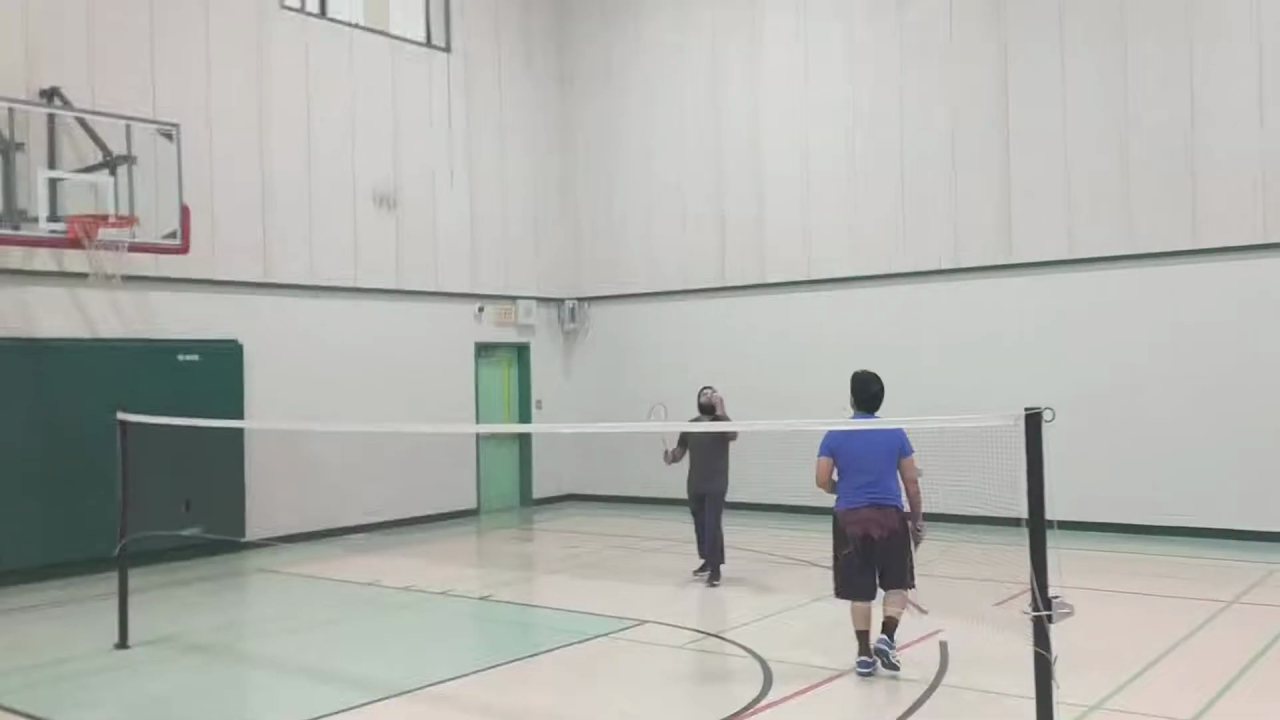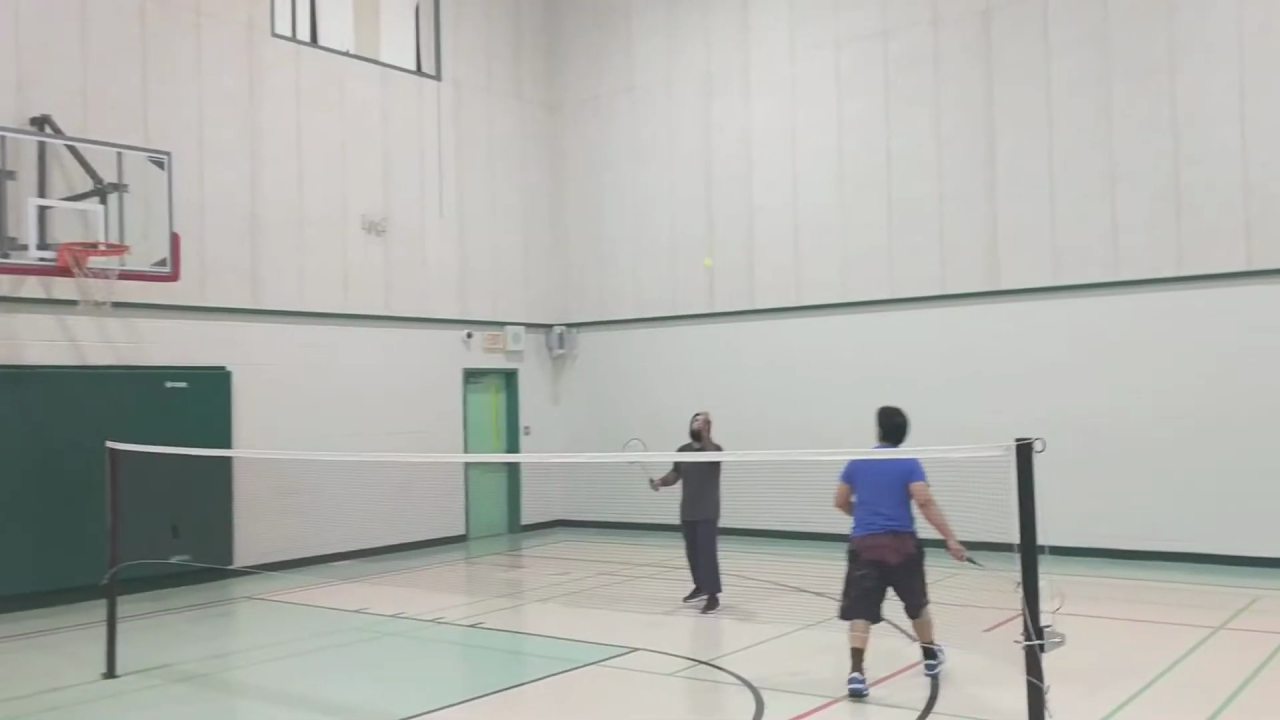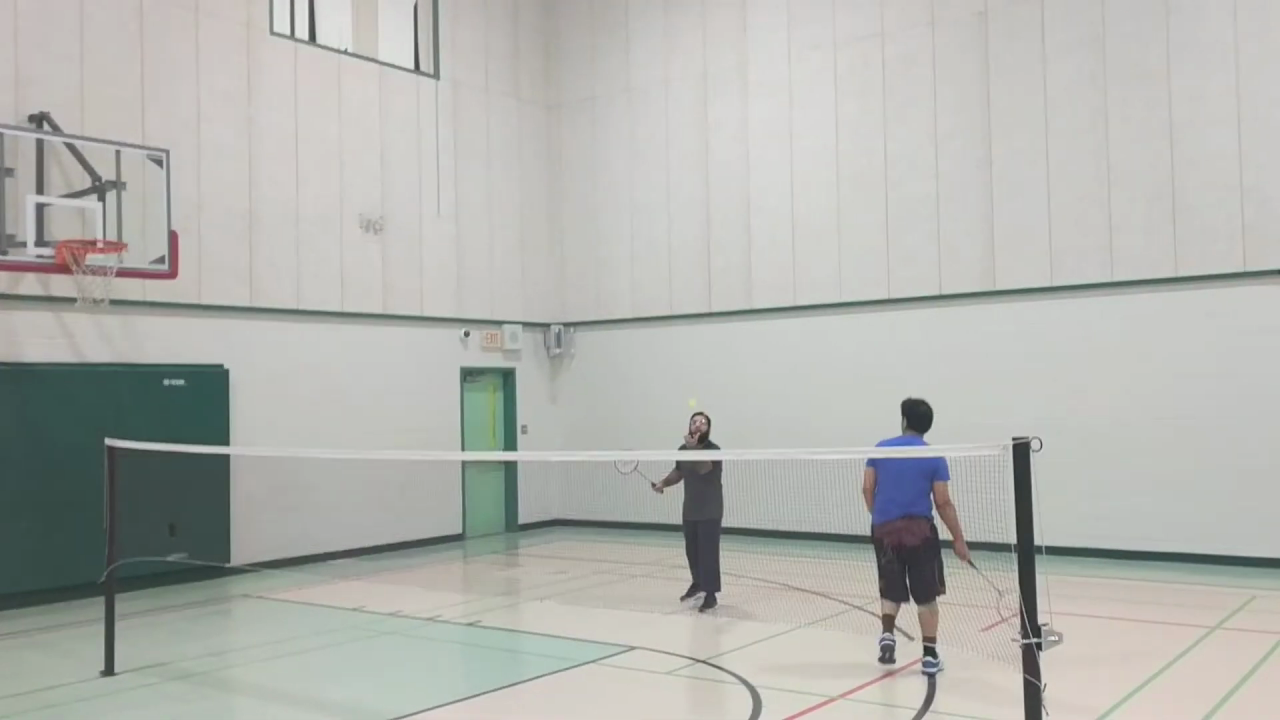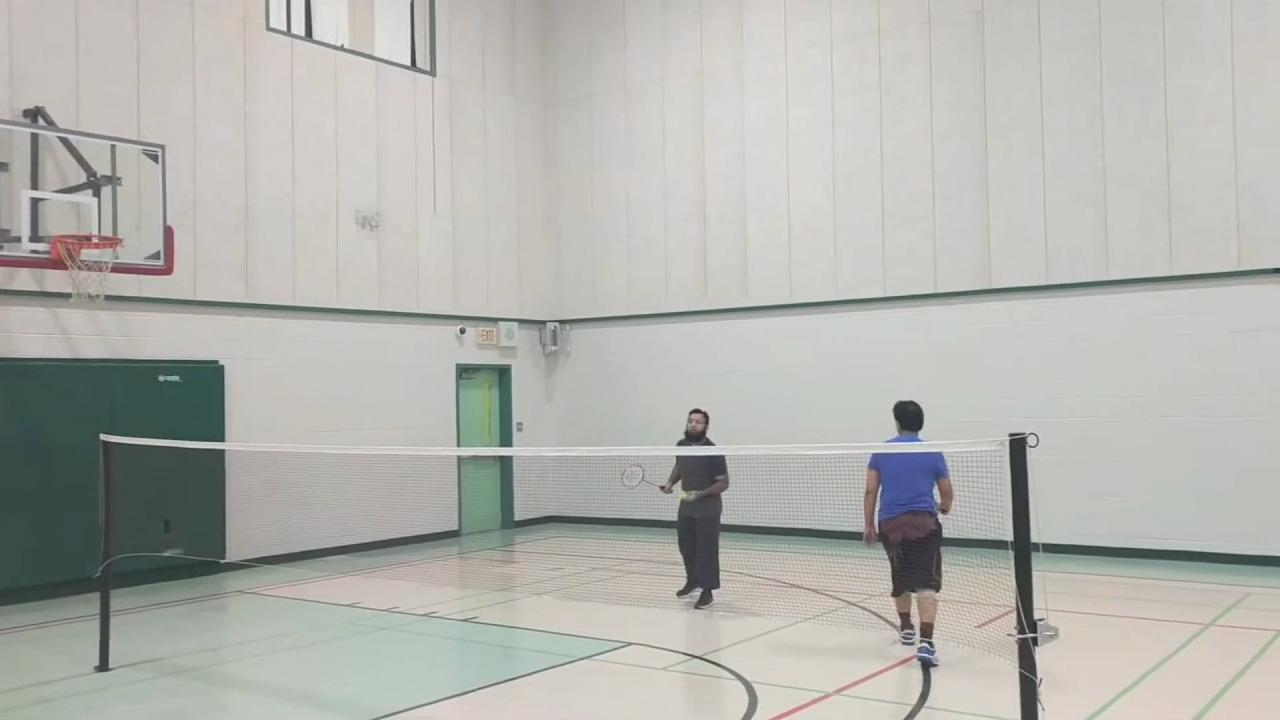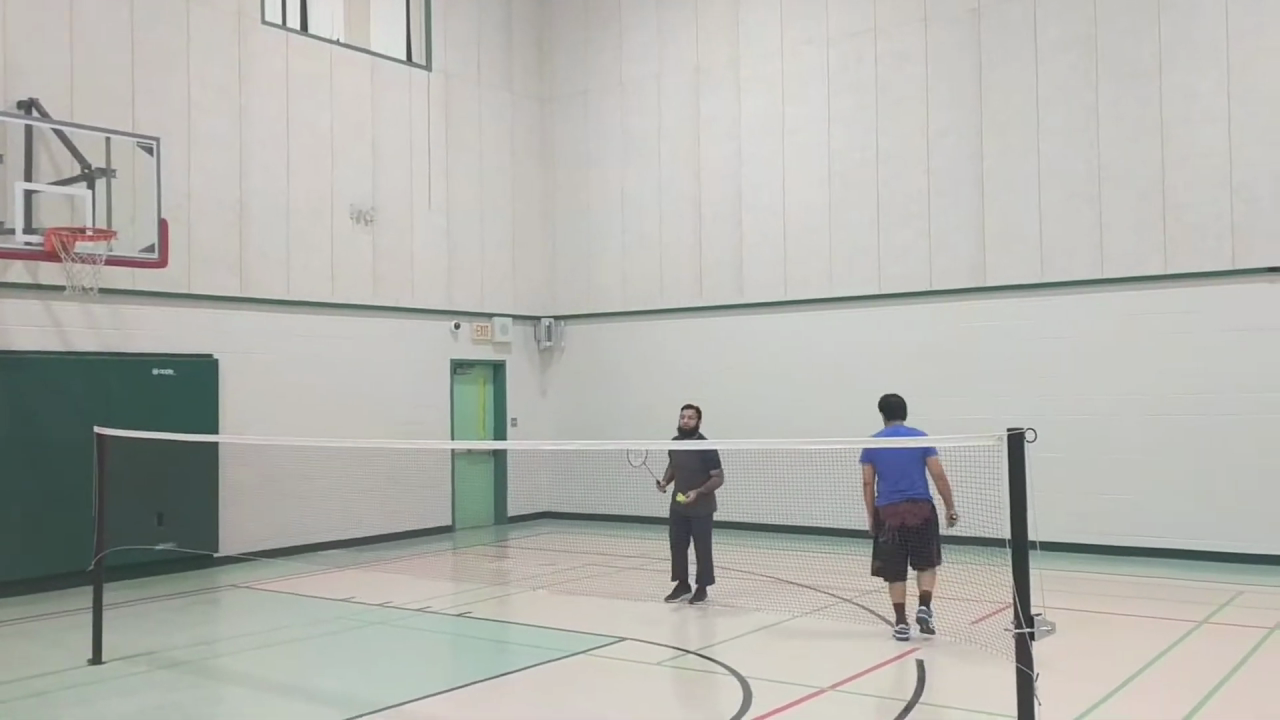
dt=0.3s
person 1, frame 1
left shoulder: (835, 435)
right shoulder: (895, 433)
left elbow: (823, 480)
right elbow: (910, 481)
right wrist: (917, 520)
left hip: (850, 518)
right hip: (889, 516)
left knee: (858, 591)
right knee: (897, 585)
left ankle: (865, 653)
right ankle: (886, 638)
person 1, frame 2
left shoulder: (857, 462)
right shoulder: (909, 464)
left elbow: (841, 502)
right elbow: (925, 503)
right wrist: (951, 539)
left hip: (863, 544)
right hip: (902, 543)
left knee: (860, 614)
right knee: (916, 605)
left ankle: (857, 674)
right ankle: (931, 656)
person 1, frame 3
left shoulder: (881, 449)
right shoulder: (934, 458)
left elbow: (868, 489)
right elbow: (943, 503)
right wrist: (959, 540)
left hip: (884, 529)
right hip: (919, 529)
left knee: (891, 591)
right knee: (926, 595)
left ankle: (887, 634)
right ankle: (930, 656)
person 1, frame 4
left shoulder: (881, 451)
right shoulder: (933, 453)
left elbow: (870, 491)
right elbow: (947, 493)
left wrist: (868, 525)
right wrist: (945, 506)
left hip: (891, 524)
right hip: (923, 522)
left knee: (900, 580)
right knee: (927, 584)
left ankle: (906, 629)
right ankle: (926, 644)
person 1, frame 5
left shoulder: (872, 443)
right shoulder: (921, 438)
left elbow: (868, 484)
right elbow: (939, 476)
left wrist: (871, 515)
right wrist: (950, 509)
left hip: (888, 512)
right hip: (920, 509)
left knee: (895, 571)
right knee: (927, 564)
left ankle: (901, 624)
right ankle: (924, 607)
person 2, frame 1
left shoulder: (722, 422)
left elbow: (733, 435)
right elbow: (680, 451)
left wrist: (722, 412)
right wrist: (671, 456)
left hip: (716, 485)
right hip: (695, 485)
left knee: (713, 524)
right knee: (700, 524)
left ankle: (716, 568)
right ankle: (708, 560)
person 2, frame 2
left shoulder: (715, 449)
right shoulder: (682, 451)
left elbow: (709, 453)
right elbow: (675, 474)
left wrist: (704, 431)
right wrist: (661, 481)
left hip: (707, 512)
right hip: (687, 511)
left knee: (707, 552)
right knee: (692, 551)
left ankle: (712, 596)
right ankle: (700, 586)
person 2, frame 3
left shoulder: (713, 450)
right shoulder: (683, 450)
left elbow: (703, 469)
right elbow: (678, 472)
left wrist: (693, 448)
right wrist: (663, 483)
left hip: (710, 512)
right hip: (690, 510)
left knee: (708, 552)
right knee: (691, 550)
left ankle: (710, 594)
right ankle: (698, 583)
person 2, frame 4
left shoulder: (712, 453)
right shoulder: (681, 445)
left elbow: (723, 483)
left wrist: (701, 494)
right wrist: (671, 482)
left hip: (707, 509)
right hip: (686, 507)
left knee: (707, 549)
right knee: (686, 545)
left ankle: (707, 591)
right ankle: (694, 579)
person 2, frame 5
left shoulder: (706, 448)
right shoulder: (675, 443)
left elbow: (718, 478)
left wrist: (698, 492)
right wrist: (665, 481)
left hip: (701, 507)
right hip: (678, 505)
left knee: (702, 547)
right knee: (677, 545)
left ankle: (702, 587)
right ankle: (682, 584)
